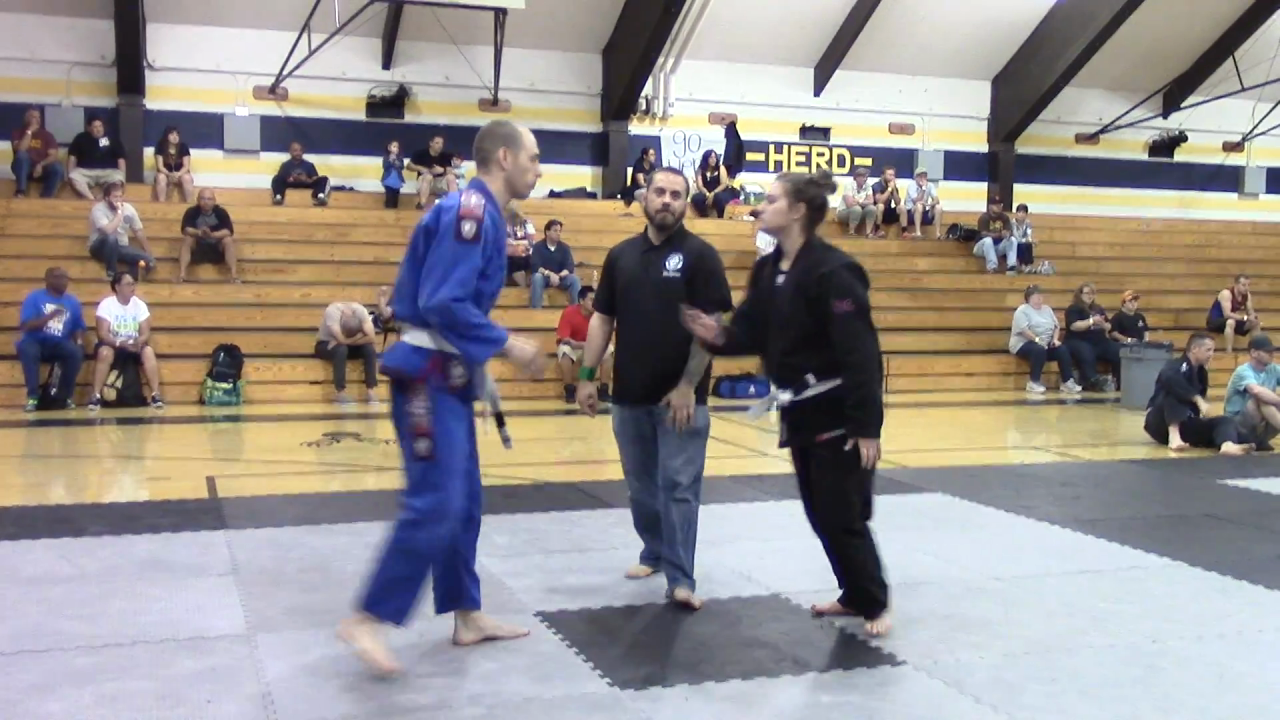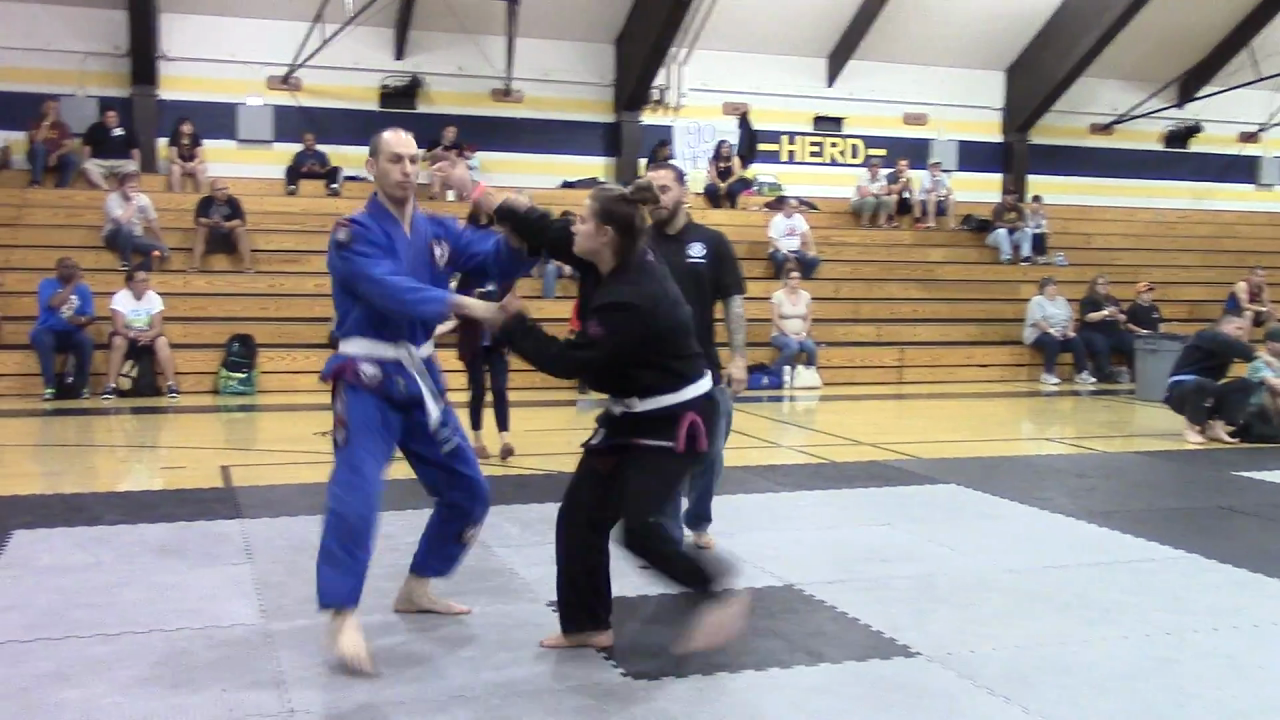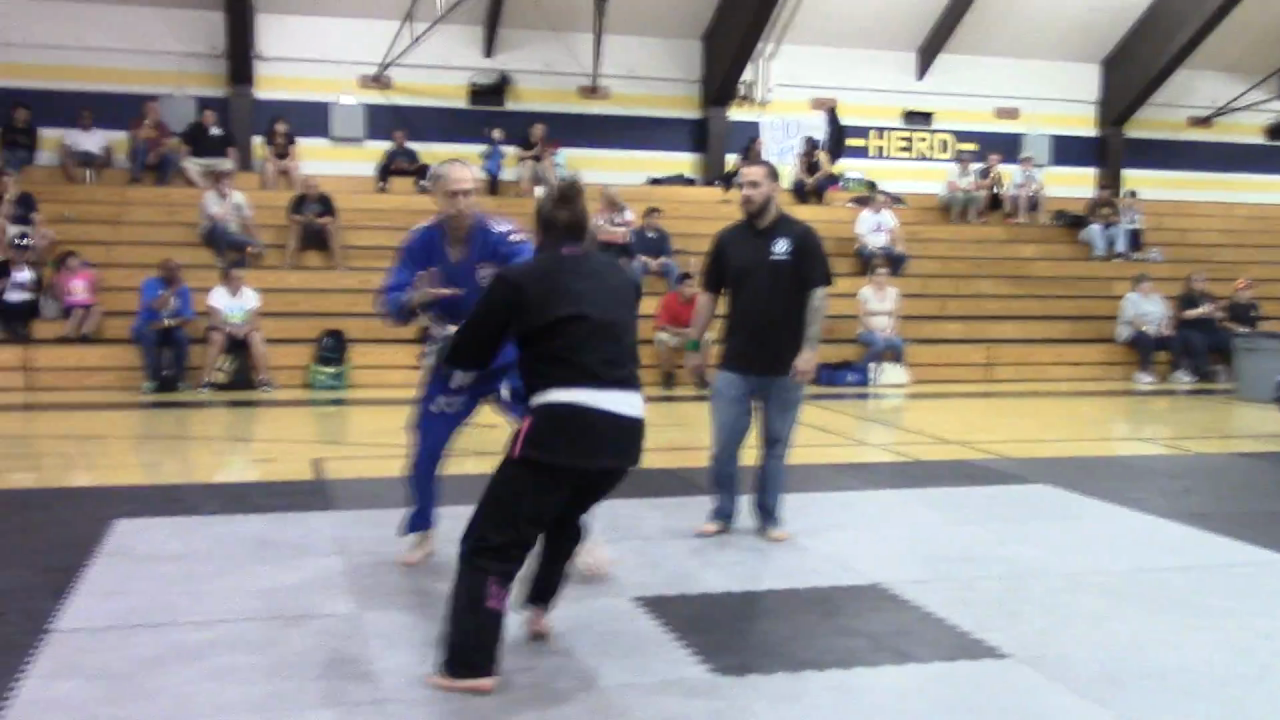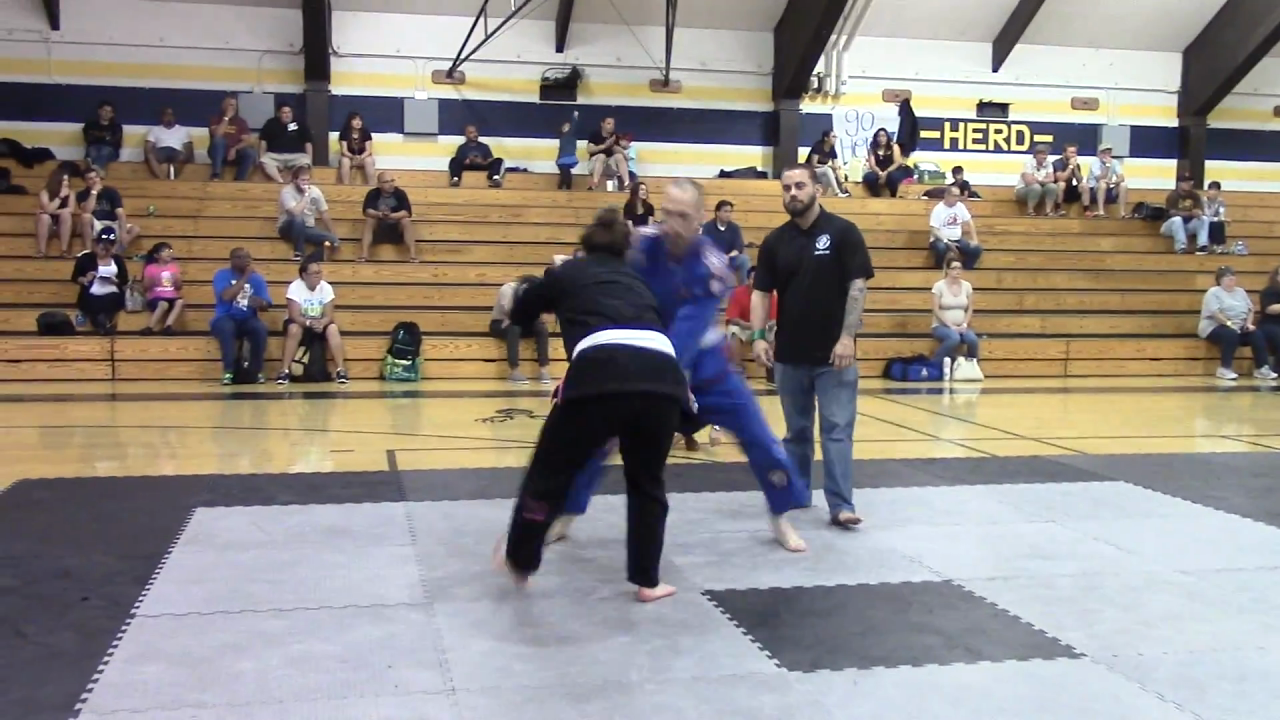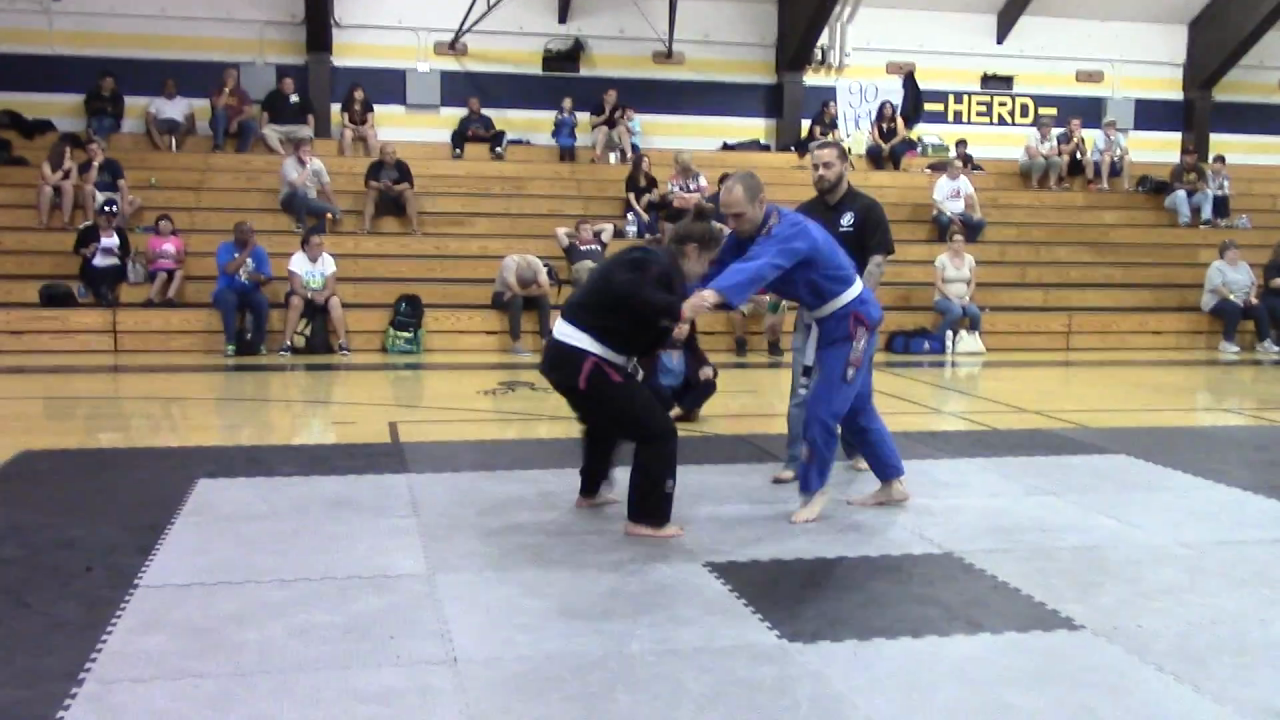
dt=0.5s
person 1, frame 1
left shoulder: (475, 211)
right shoulder: (471, 212)
right elbow: (444, 304)
left wrist: (497, 345)
right wrist: (506, 345)
left hip: (438, 370)
right hip: (431, 373)
left knee: (460, 497)
right knee: (437, 503)
left ankle: (467, 615)
right ankle: (368, 619)
person 1, frame 2
left shoulder: (438, 228)
right shoulder: (354, 229)
left elbow: (495, 255)
right elbow: (389, 290)
right wrist: (457, 304)
left hip: (418, 379)
right hip: (364, 377)
left knee: (468, 488)
right knee: (356, 492)
left ankle: (416, 587)
right ankle: (343, 620)
person 1, frame 3
left shoulder: (499, 236)
right shoulder: (421, 242)
right elbow: (392, 302)
right wrist: (416, 298)
left hip: (506, 356)
right knee: (427, 451)
right ankle: (422, 533)
person 1, frame 4
left shoulder: (713, 266)
right shoulder: (645, 243)
left elbow: (687, 330)
left hip: (703, 361)
left knee: (758, 438)
left ankle: (780, 520)
right ankle: (567, 514)
person 1, frame 5
left shoulder: (788, 230)
right shoulder: (741, 233)
left elbow: (757, 267)
right elbow: (717, 272)
left wrist: (707, 298)
left hip: (852, 320)
right hip: (824, 322)
left knee: (821, 410)
right knee: (854, 408)
left ankle: (813, 490)
right ankle: (893, 484)
person 2, frame 1
left shoulder: (833, 271)
right shoulder: (770, 270)
left elbow: (861, 353)
right elbow: (752, 328)
left wrist: (866, 427)
right wrist: (719, 336)
left hip: (840, 411)
right hip: (800, 409)
left knee: (843, 516)
right knee: (823, 513)
left ankle: (873, 604)
right ankle: (856, 596)
person 2, frame 2
left shoulder: (632, 300)
right shoulder: (624, 261)
left elbow: (573, 364)
right elbow: (553, 234)
left wrist: (512, 325)
right wrist: (499, 210)
left hip: (674, 421)
right hip: (632, 415)
left knee: (641, 529)
right knee: (579, 516)
left ankle: (716, 598)
right ankle: (586, 624)
person 2, frame 3
left shoulder: (521, 281)
right shoulder: (618, 277)
left elbow: (470, 350)
left wrist: (456, 360)
left hip: (563, 430)
right hip: (623, 431)
left knee: (488, 545)
right knee: (562, 517)
left ankle: (471, 668)
right ankle: (539, 609)
person 2, frame 4
left shoulder: (563, 275)
right shoulder: (638, 284)
left elbow: (521, 313)
left wrist: (529, 288)
left hip: (596, 374)
right hip: (658, 377)
left knee: (550, 474)
right knee: (647, 483)
left ankle: (518, 562)
right ankle: (646, 580)
person 2, frame 5
left shoulder: (654, 264)
right shoulder: (652, 263)
left elbow: (644, 334)
right elbow: (625, 290)
right wrist: (679, 310)
left hip: (564, 355)
right hip: (582, 361)
left knee: (606, 419)
right knee: (657, 432)
left ankle: (590, 491)
right ankle: (647, 520)
person 3, frame 1
left shoulder: (700, 254)
right shoulder: (621, 255)
right elbow: (602, 318)
left wrist: (689, 387)
right wrist: (587, 376)
left hip: (679, 396)
right hip: (629, 394)
left knee: (680, 488)
right knee: (641, 485)
left ankle: (681, 579)
right ankle: (655, 552)
person 3, frame 2
left shoulder: (710, 243)
left elbow: (732, 304)
left wrist: (738, 358)
left knee: (709, 456)
left ankle: (698, 518)
right ankle: (669, 540)
person 3, frame 3
left shoulder: (801, 236)
right shoulder: (728, 240)
left elbow: (818, 295)
right elbow: (709, 295)
left wrist: (810, 348)
right wrist: (694, 346)
left hip: (784, 364)
right hip: (736, 362)
left knee: (776, 445)
right knee: (724, 441)
left ankle: (768, 517)
right ankle: (721, 513)
person 3, frame 4
left shoulder: (842, 232)
right shoulder: (775, 241)
left elbow: (859, 286)
right elbow: (761, 292)
left wrist: (849, 336)
right wrist: (759, 338)
left hip: (834, 353)
right hip: (791, 353)
left knee: (837, 430)
right knee: (796, 429)
left ankle: (840, 505)
person 3, frame 5
left shoulder: (868, 210)
right shoulder: (803, 213)
left elbow: (877, 262)
right hip: (811, 318)
right knee: (802, 393)
left ankle: (856, 451)
right ankle: (795, 461)
